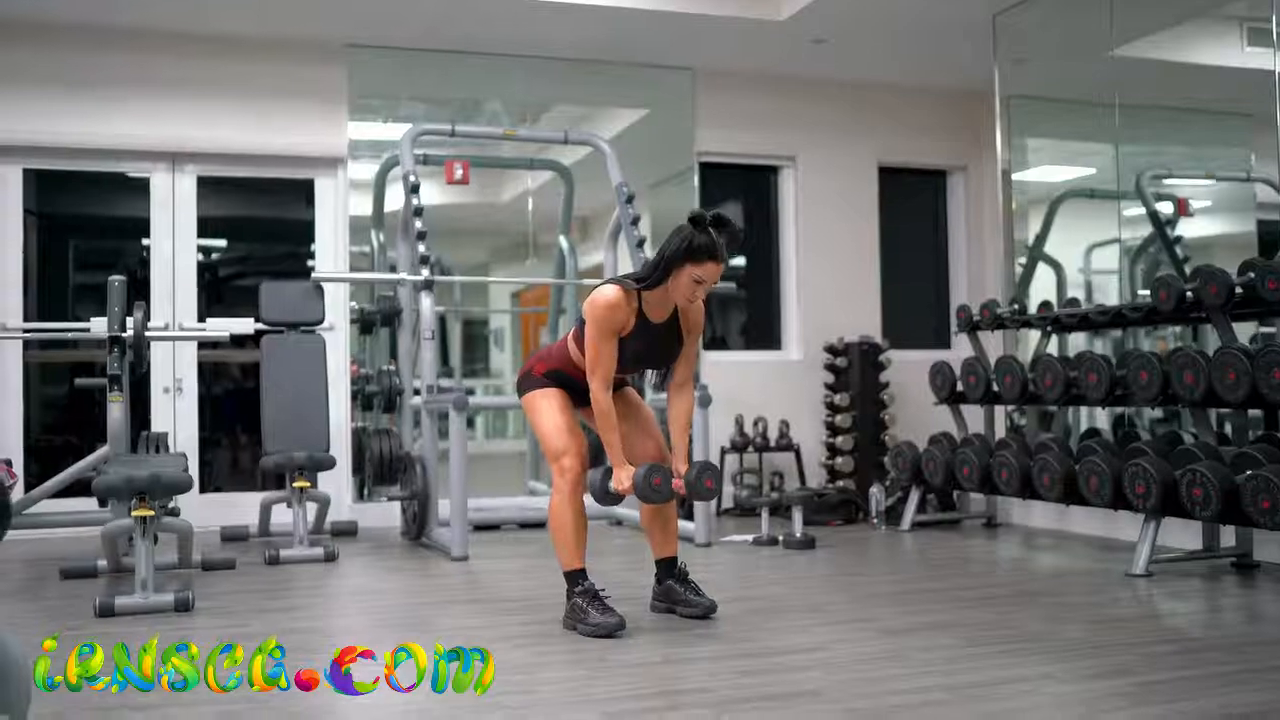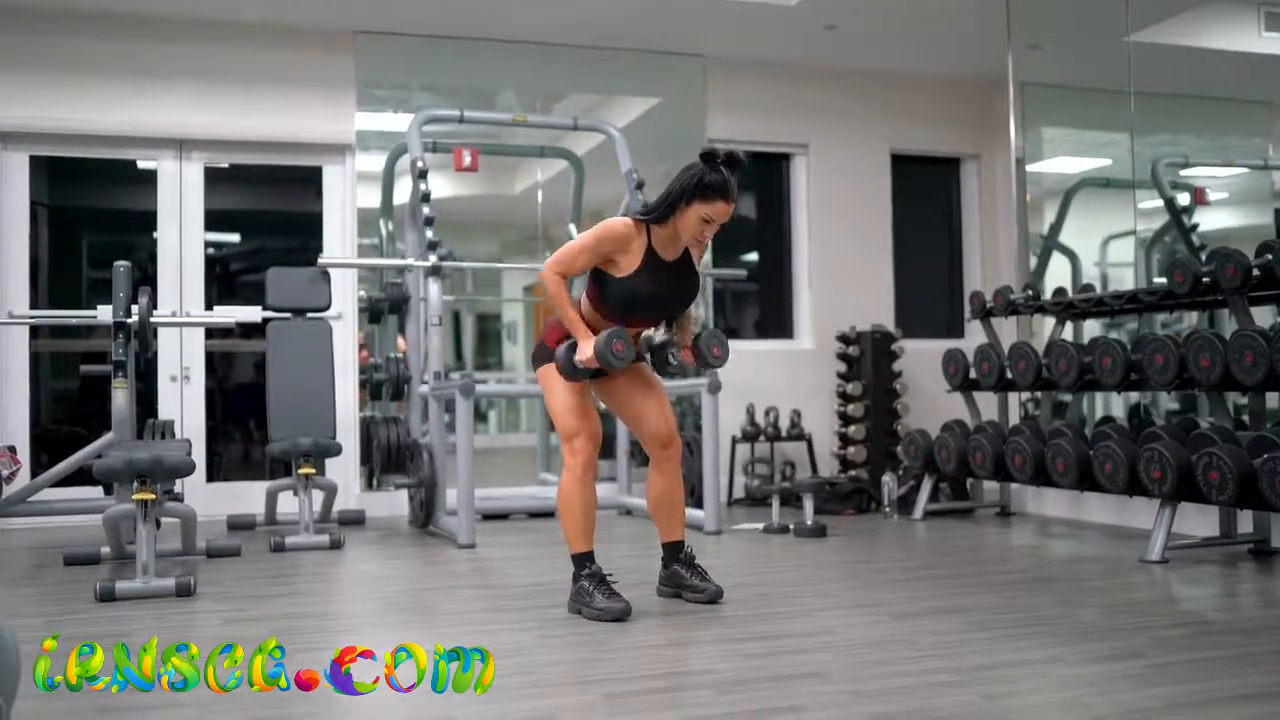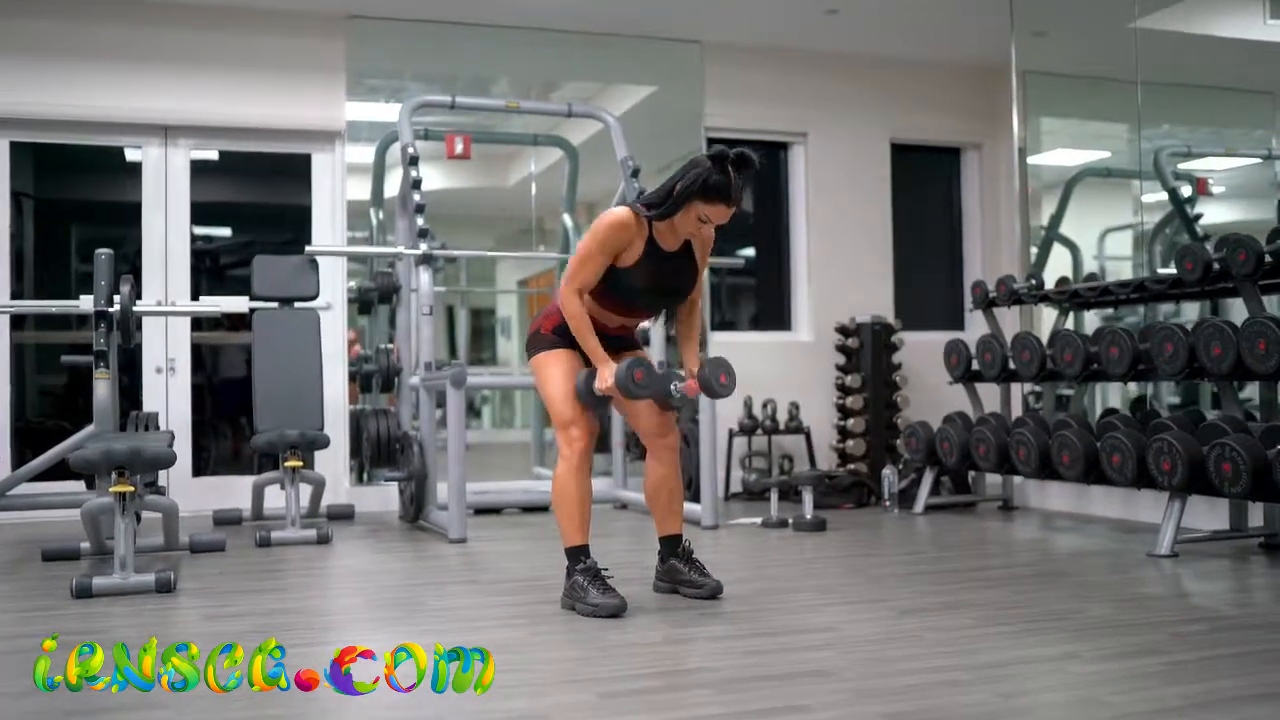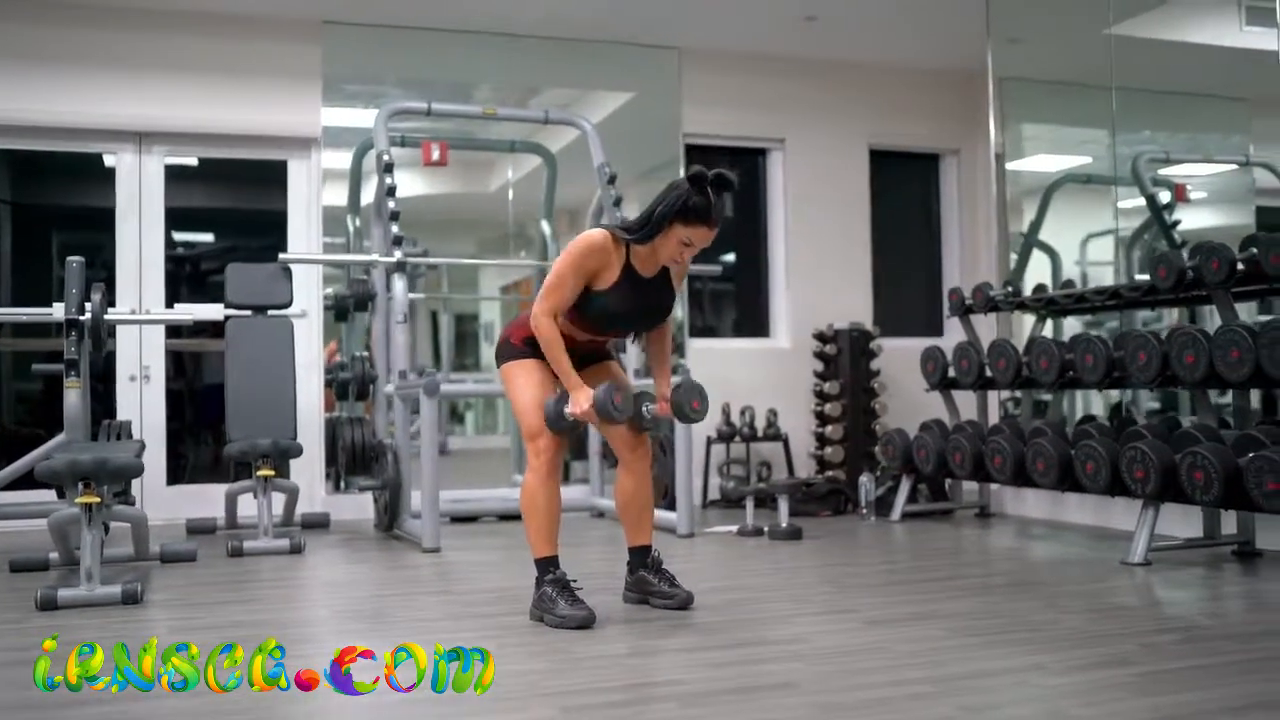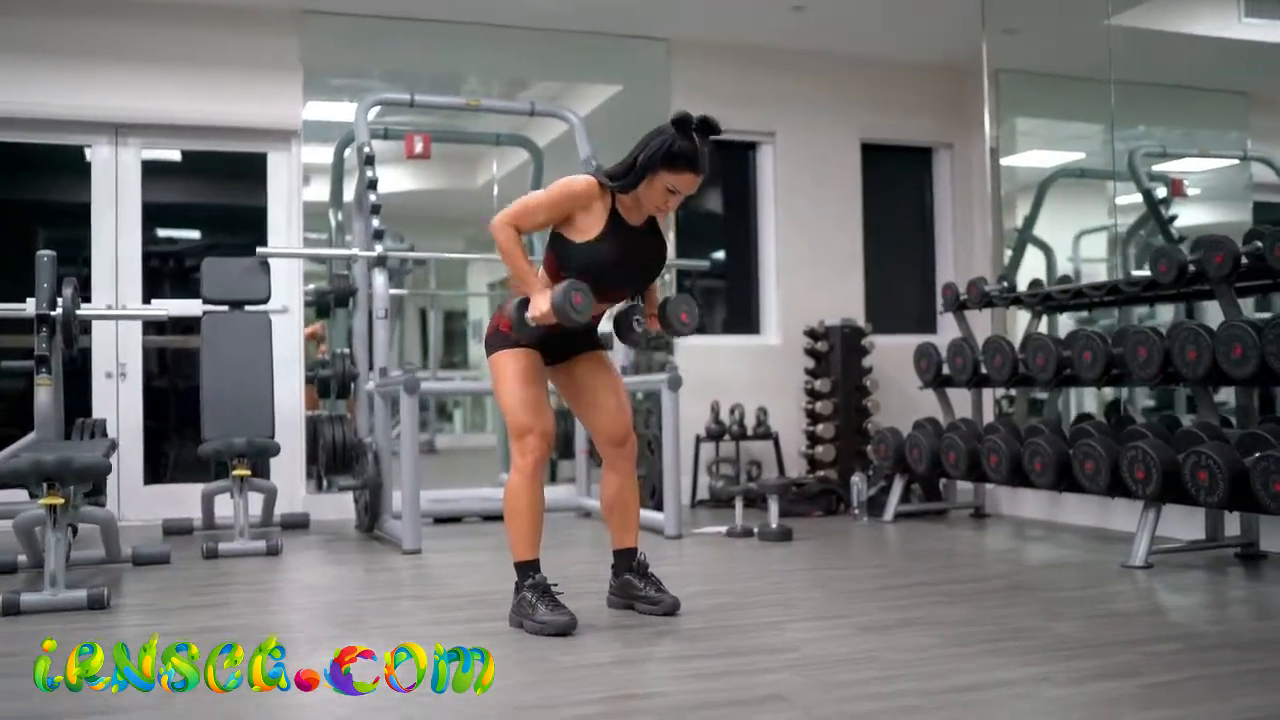
dt=1s
person 1, frame 1
left shoulder: (691, 312)
right shoulder: (611, 301)
left elbow: (681, 388)
right elbow: (597, 389)
left wrist: (681, 460)
right wrist: (619, 465)
left hip: (607, 384)
right hip: (551, 377)
left knee: (659, 467)
right knee: (571, 466)
left ankle: (668, 581)
right ankle: (578, 596)
person 1, frame 2
left shoulder: (694, 246)
right shoulder: (620, 233)
right elbow: (551, 273)
left wrist: (685, 340)
right wrist: (584, 339)
right hip: (566, 345)
left knee: (666, 443)
right knee: (583, 444)
left ankle: (675, 564)
right ankle: (584, 579)
person 1, frame 3
left shoulder: (700, 240)
right shoulder: (621, 223)
left elbow: (688, 303)
right elbow: (570, 292)
left wrist: (692, 365)
right wrist: (600, 363)
left hip: (621, 338)
right hip: (563, 335)
left knee: (665, 433)
right knee: (579, 436)
left ankle: (673, 559)
right ankle: (579, 573)
person 1, frame 4
left shoulder: (674, 264)
right shoulder: (597, 246)
left elbow: (657, 326)
right elbow: (543, 316)
left wrist: (662, 385)
right wrist: (575, 390)
left hip: (591, 351)
right hip: (530, 345)
left knee: (638, 443)
right knee: (548, 444)
left ankle: (641, 569)
right ankle: (548, 584)
person 1, frame 5
left shoulder: (657, 213)
right shoulder: (584, 193)
right elbow: (503, 225)
left wrist: (649, 306)
right wrist: (536, 287)
left hip: (580, 335)
right hip: (521, 328)
left knee: (621, 443)
right knee: (534, 444)
left ankle: (627, 573)
right ankle: (528, 588)
